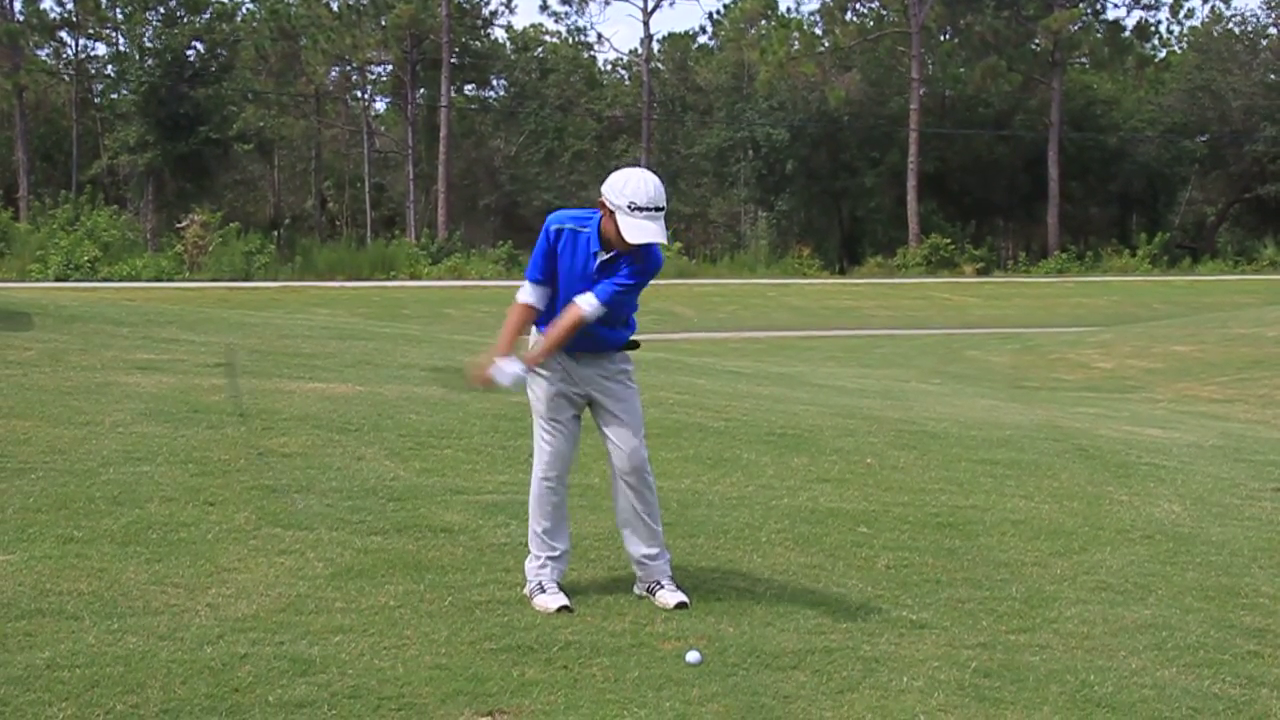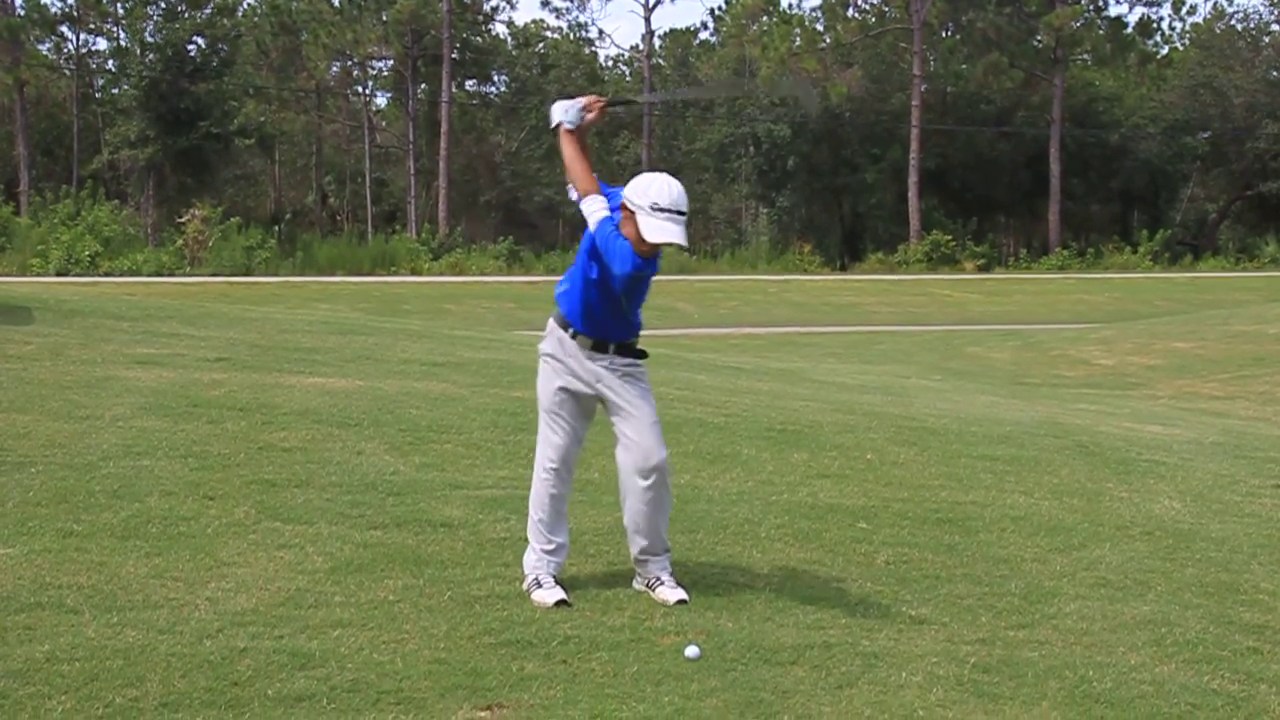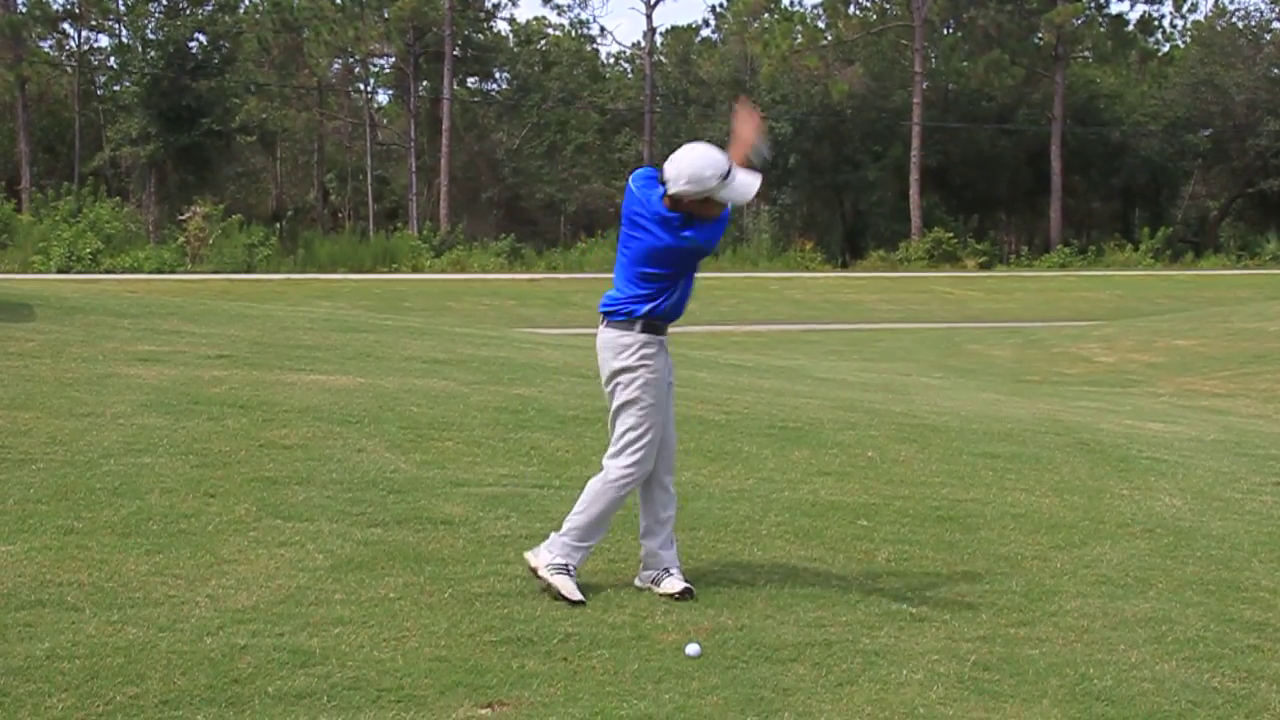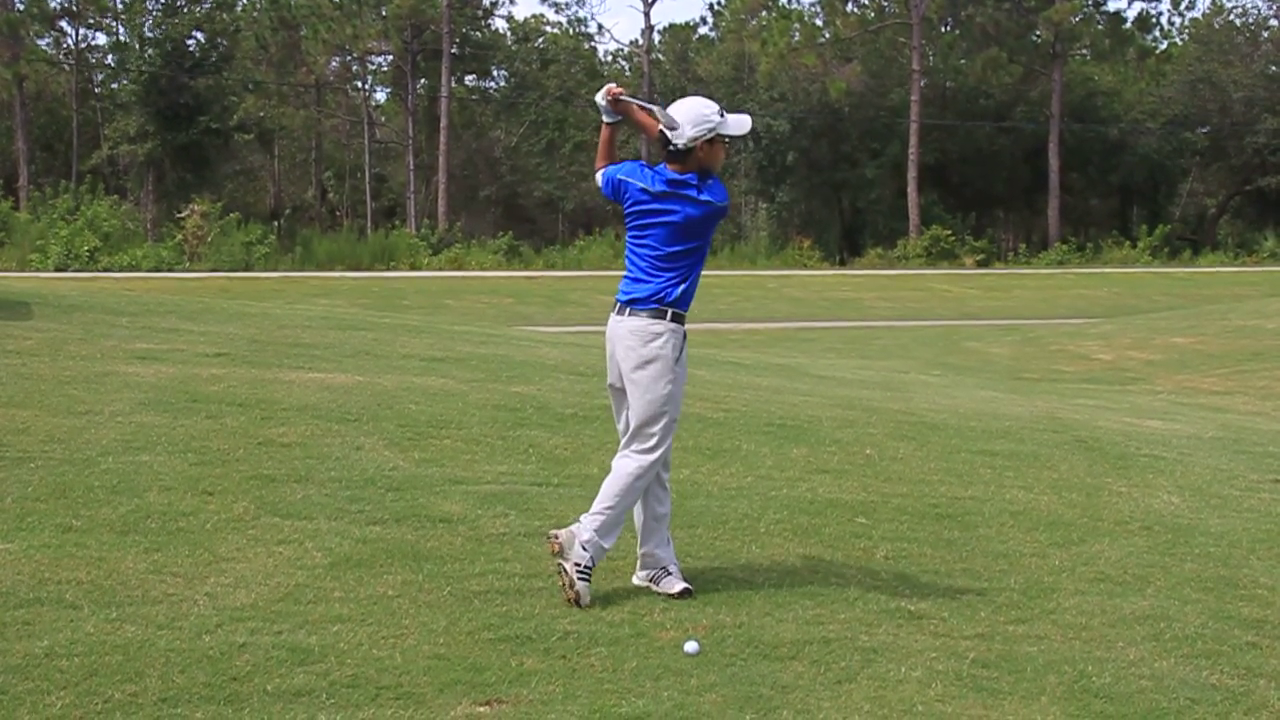
dt=0.5s
person 1, frame 1
left shoulder: (644, 261)
right shoulder: (561, 227)
left elbow: (583, 312)
right elbow: (530, 294)
left wrist: (525, 365)
right wrist: (500, 353)
left hip: (609, 363)
right hip: (554, 361)
left knee: (632, 463)
right knee: (551, 465)
left ankle: (654, 573)
right ankle: (543, 574)
person 1, frame 2
left shoulder: (630, 265)
right shoulder: (617, 204)
left elbow: (587, 191)
right elbow: (587, 187)
left wrist: (570, 125)
right wrist: (569, 129)
left hip: (618, 361)
right hip: (565, 348)
left knee: (647, 459)
right knee: (555, 458)
left ankle: (653, 568)
right ankle: (541, 568)
person 1, frame 3
left shoulder: (641, 187)
right shoulder: (694, 236)
right elbow: (726, 210)
left wrist: (741, 141)
right wrist: (745, 141)
left hip: (640, 338)
right hip: (637, 344)
left knee: (660, 458)
right knee: (631, 459)
left ankle: (658, 564)
right ankle: (558, 553)
person 1, frame 4
left shoulder: (633, 179)
right shoulder: (712, 201)
left elbow: (601, 172)
left wrist: (610, 118)
right wrist: (632, 111)
left hip: (627, 324)
right hip: (655, 332)
left knee: (647, 449)
right knee: (645, 450)
left ankle: (655, 562)
right ankle: (583, 542)
